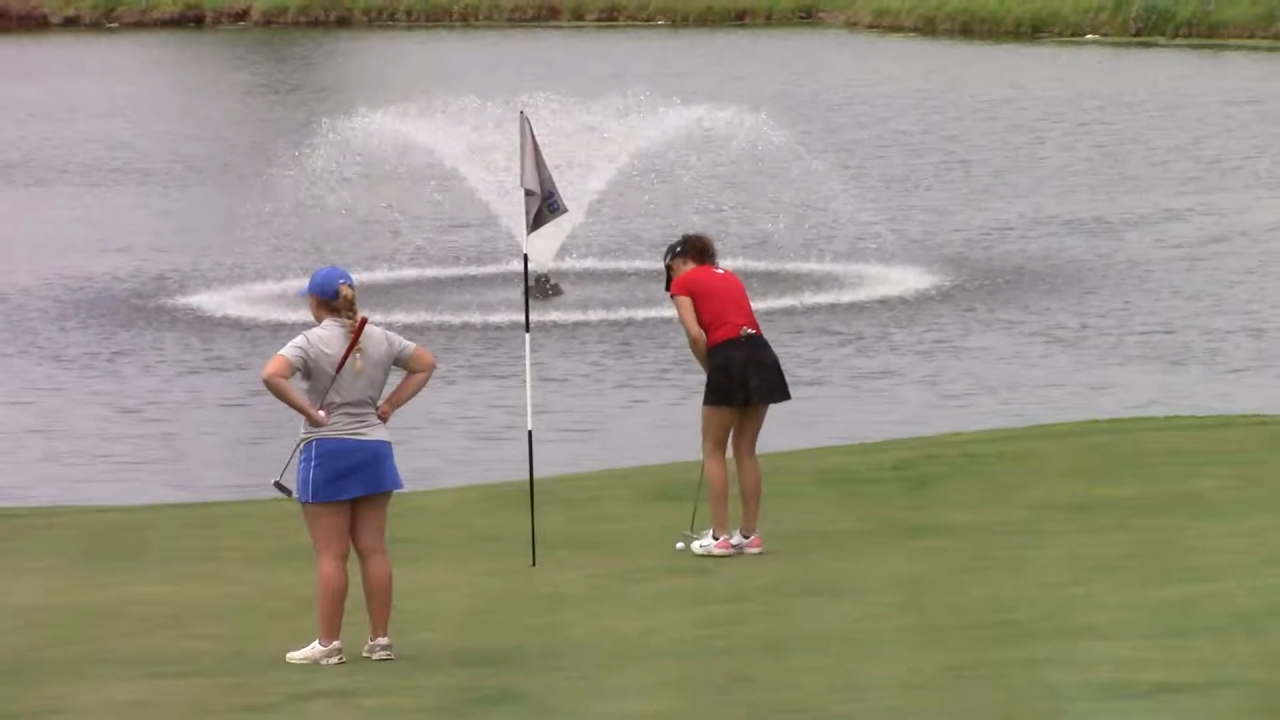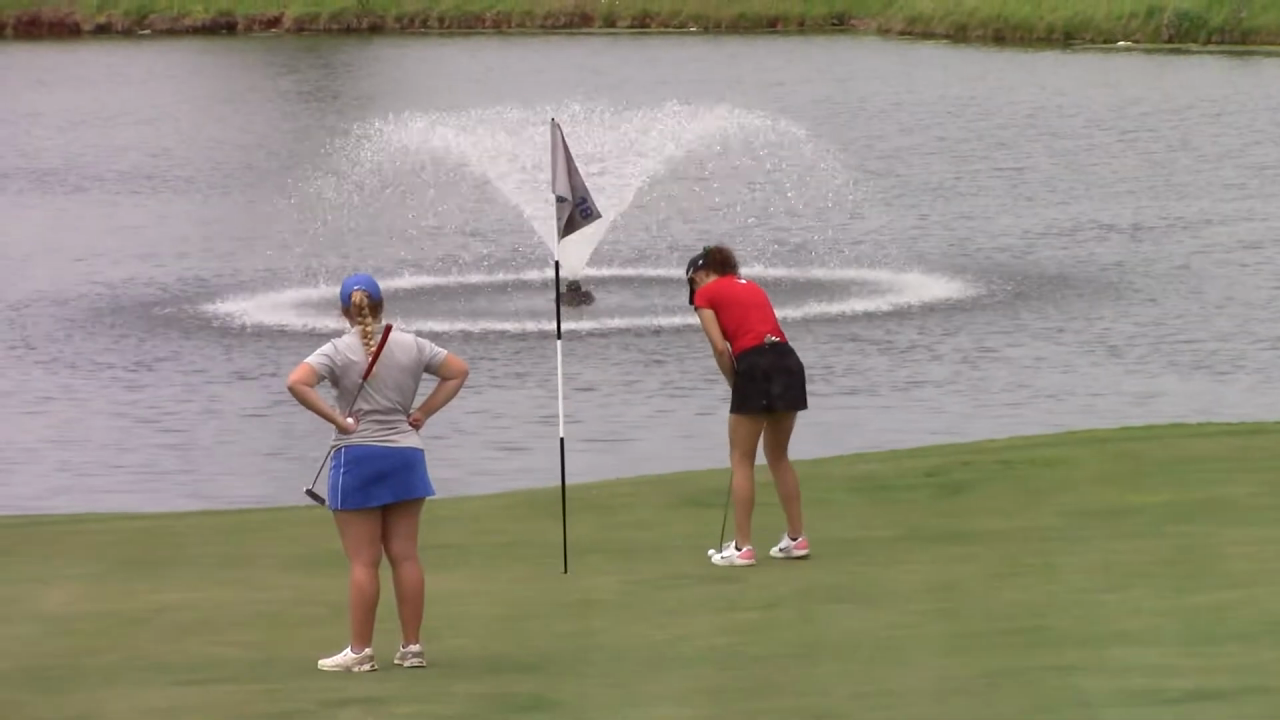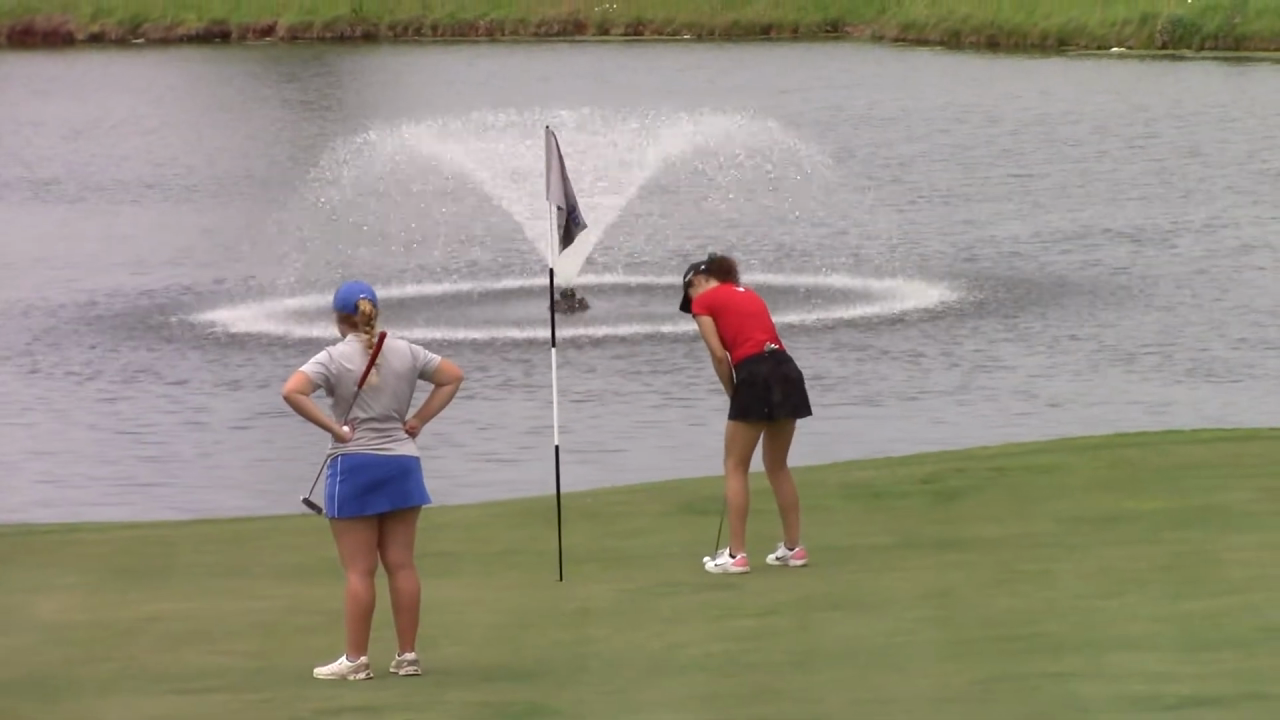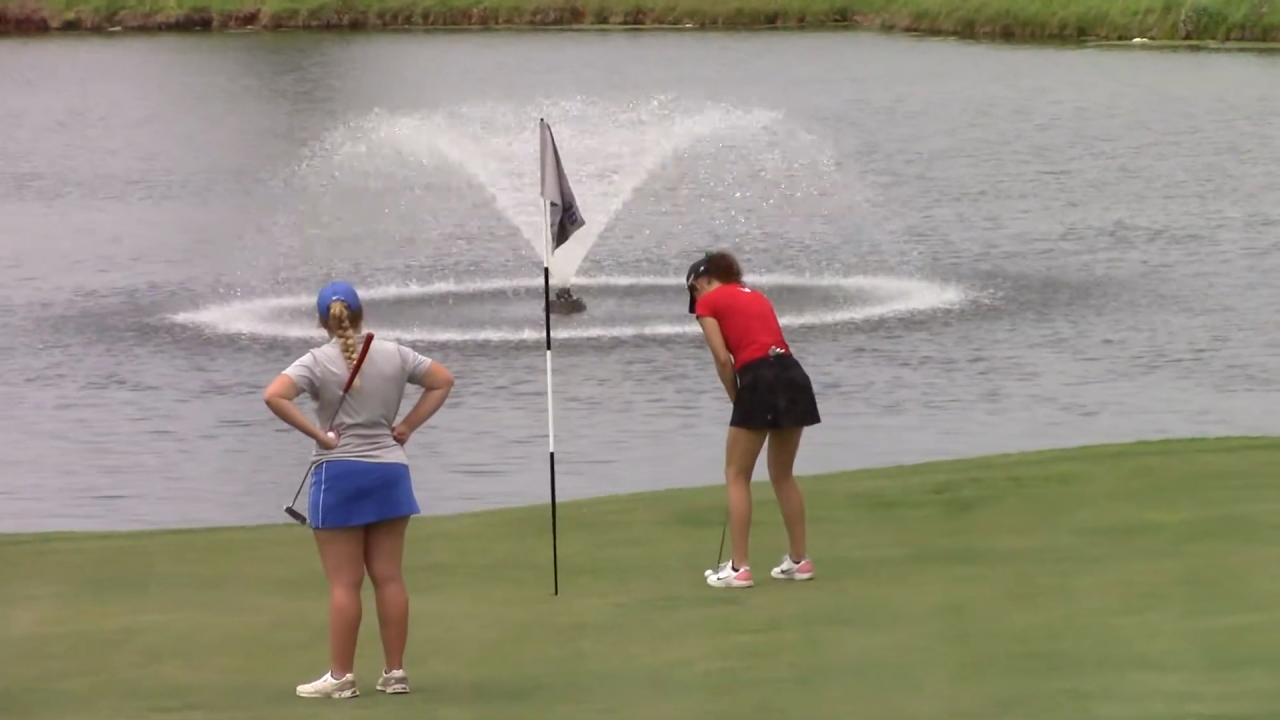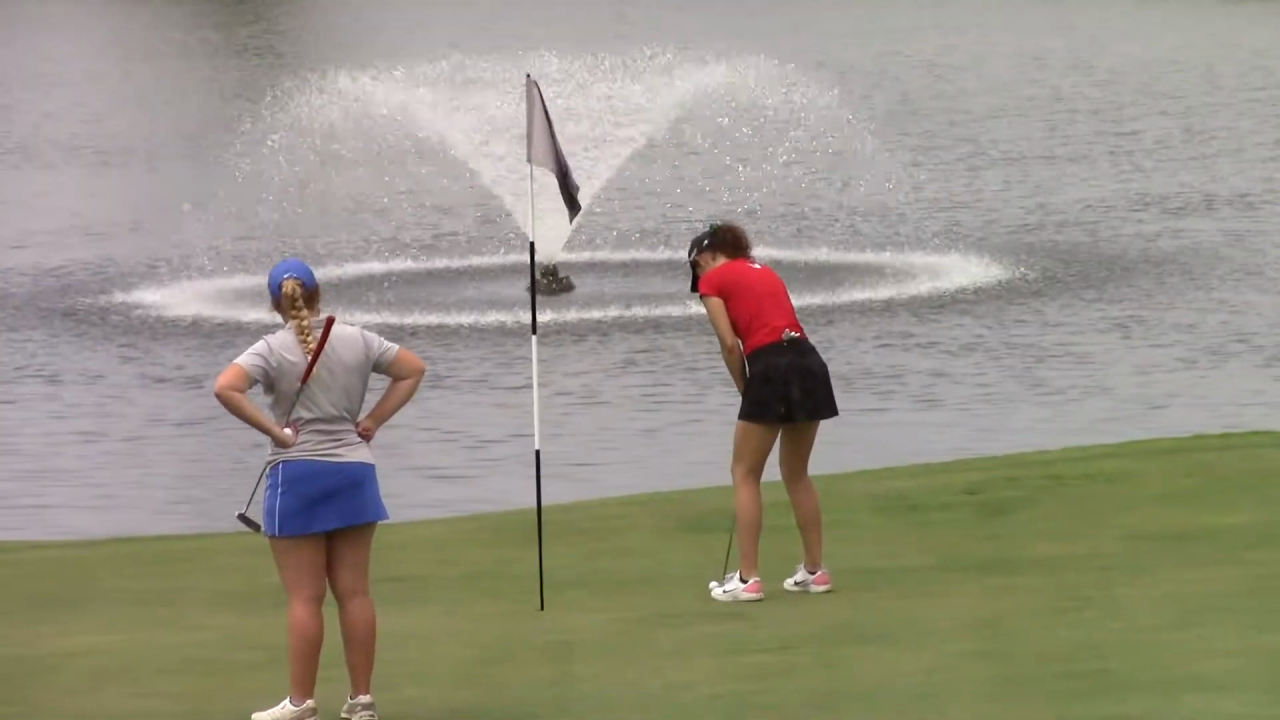
dt=1s
person 1, frame 1
left shoulder: (311, 341)
right shoulder: (380, 338)
left elbow: (271, 375)
right elbow: (426, 363)
left wrist: (309, 413)
right wrist: (390, 405)
left hip: (328, 452)
right hip: (374, 450)
left knee: (331, 554)
right knee: (373, 549)
left ankle: (328, 644)
right ankle: (380, 639)
person 1, frame 2
left shoulder: (338, 350)
right shoulder: (411, 345)
left elbow: (296, 383)
right elbow: (460, 371)
left wrist: (337, 420)
right wrist: (424, 413)
left hip: (358, 459)
right hip: (406, 457)
left knee: (363, 562)
right knee: (405, 556)
left ankle: (360, 651)
right ankle: (412, 647)
person 1, frame 3
left shoulder: (333, 358)
right shoulder: (406, 352)
left elbow: (291, 392)
right elbow: (453, 377)
left wrist: (334, 429)
right wrist: (419, 420)
left hip: (354, 467)
right hip: (402, 465)
left knee: (359, 571)
right knee: (401, 565)
left ankle: (356, 659)
right ankle: (407, 655)
person 1, frame 4
left shoulder: (317, 361)
right shoulder: (394, 354)
left elbow: (274, 396)
right elbow: (444, 380)
left wrist: (318, 435)
right wrist: (409, 425)
left hip: (340, 475)
right hip: (390, 472)
left knee: (344, 583)
right knee: (389, 578)
left ankle: (341, 676)
right ankle: (395, 672)
person 1, frame 5
left shoulder: (271, 349)
right shoulder: (357, 340)
left elbow: (225, 388)
right elbow: (415, 369)
left wrist: (274, 432)
right wrist: (374, 421)
left hip: (297, 477)
right hip: (354, 474)
left knee: (304, 599)
right knee: (354, 593)
person 2, frame 1
left shoulder: (682, 282)
right shoulder: (729, 276)
left elbow: (695, 335)
left wrist: (710, 370)
right wrist: (717, 367)
left hip: (729, 360)
right hip: (762, 356)
left knee: (714, 451)
right knee: (746, 451)
left ankle: (719, 535)
right ankle: (749, 535)
person 2, frame 2
left shoulder: (704, 294)
right shoulder: (751, 286)
left elbow: (721, 348)
left wrist: (735, 386)
right wrist: (740, 384)
left hip: (756, 368)
right hip: (788, 363)
left knee: (741, 460)
right knee: (778, 456)
left ankle: (742, 547)
right ankle: (796, 538)
person 2, frame 3
left shoulder: (703, 301)
right shoulder: (748, 294)
left elbow: (720, 355)
left wrist: (733, 394)
right wrist: (739, 394)
left hip: (756, 377)
right hip: (787, 372)
left knee: (735, 467)
right knee: (777, 466)
left ankle: (736, 554)
right ankle: (793, 547)
person 2, frame 4
left shoulder: (707, 302)
right shoulder: (755, 295)
left elbow: (723, 359)
left wrist: (736, 399)
right wrist: (742, 398)
left hip: (760, 383)
right hip: (793, 376)
left knee: (737, 475)
right knee: (782, 474)
left ankle: (739, 567)
right ankle: (799, 559)
person 2, frame 5
left shoulder: (711, 279)
right shoulder: (765, 271)
left elbow: (730, 344)
left wrist: (744, 390)
left hip: (772, 370)
right hip: (809, 364)
left knee: (744, 474)
right knee: (796, 474)
left ankle: (748, 578)
right ankle: (814, 570)
